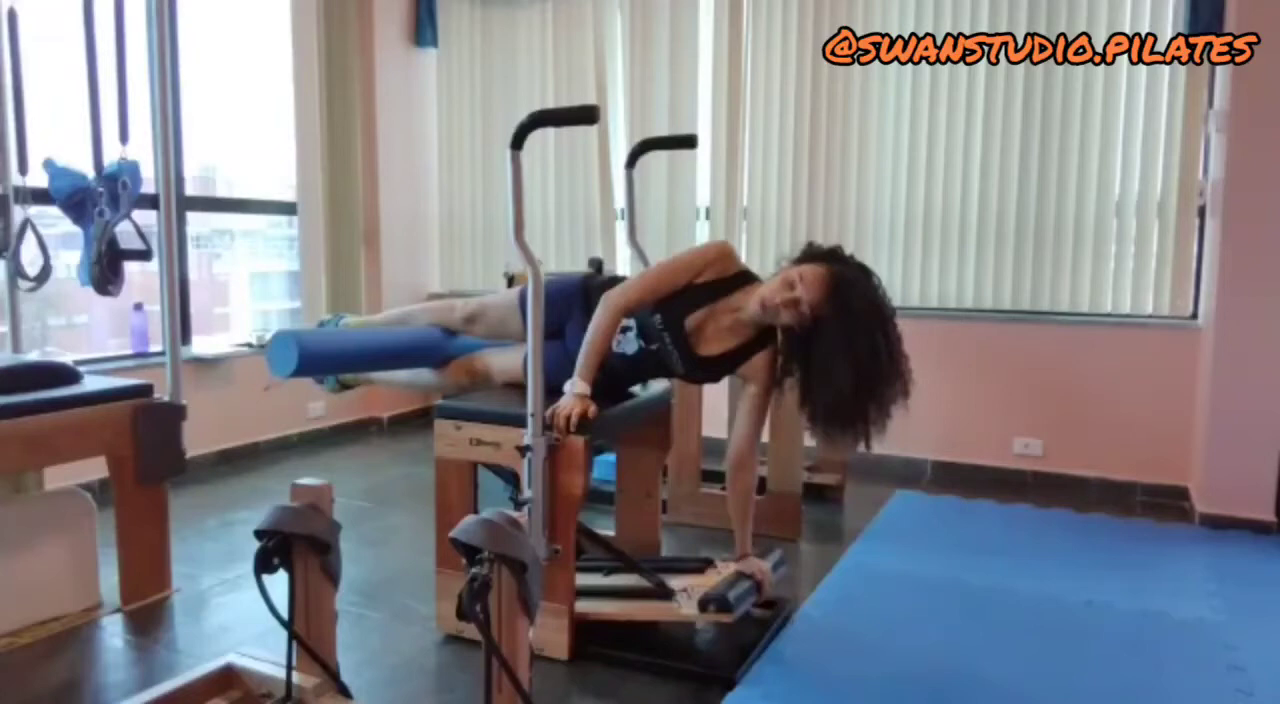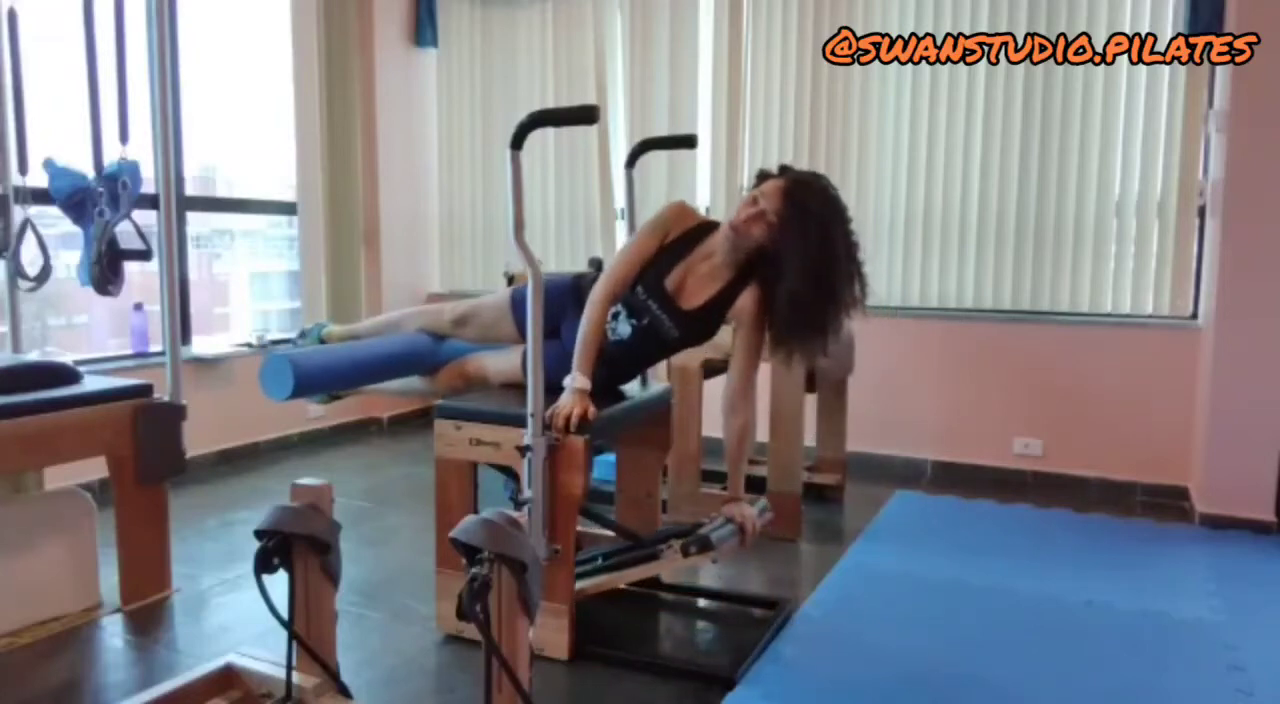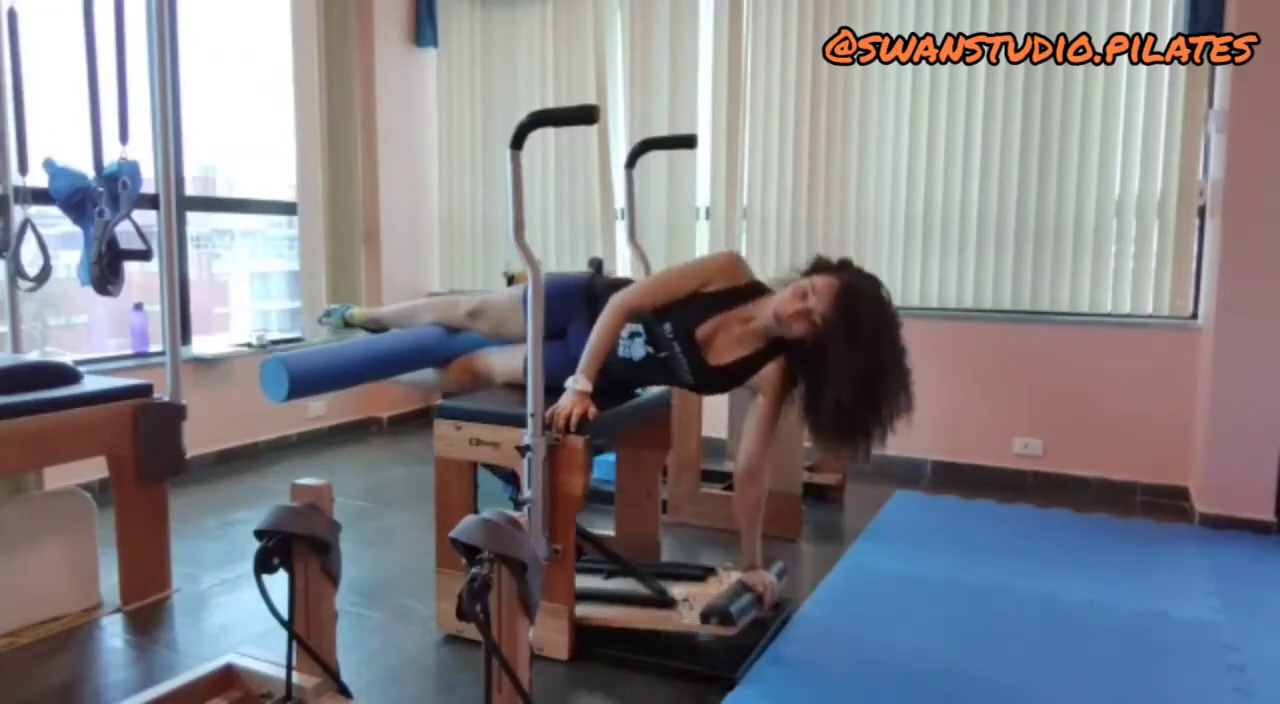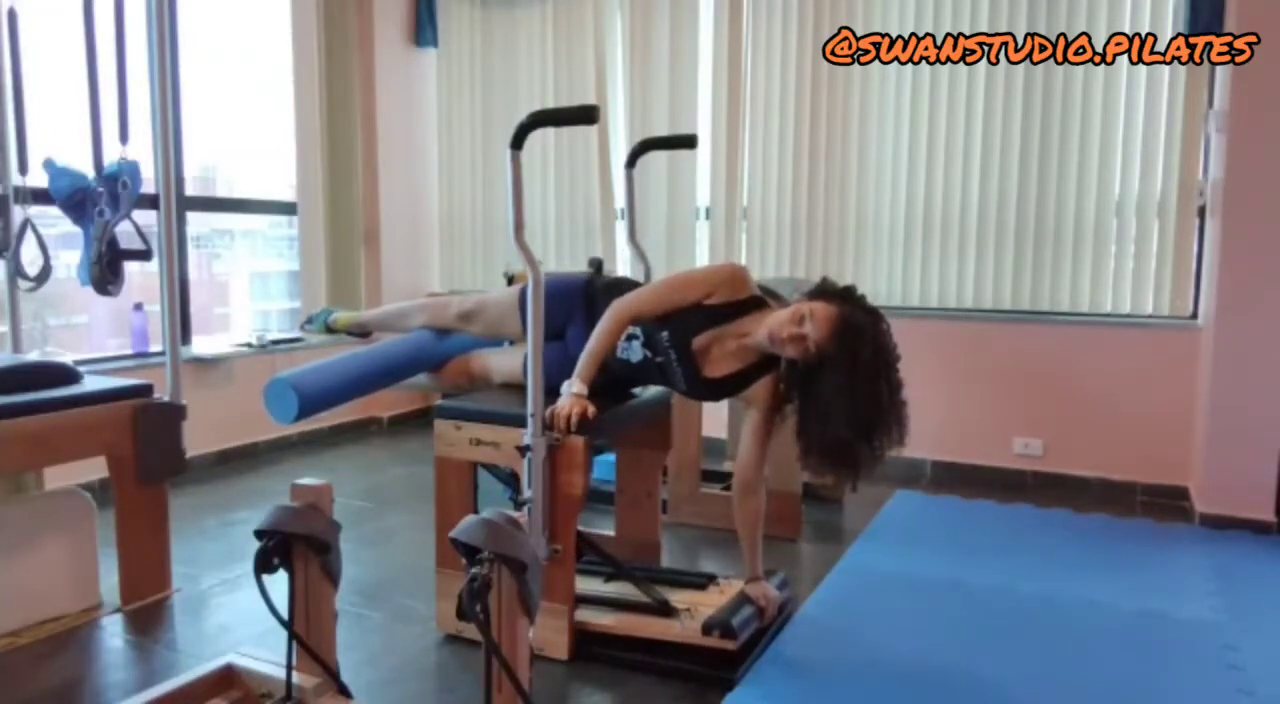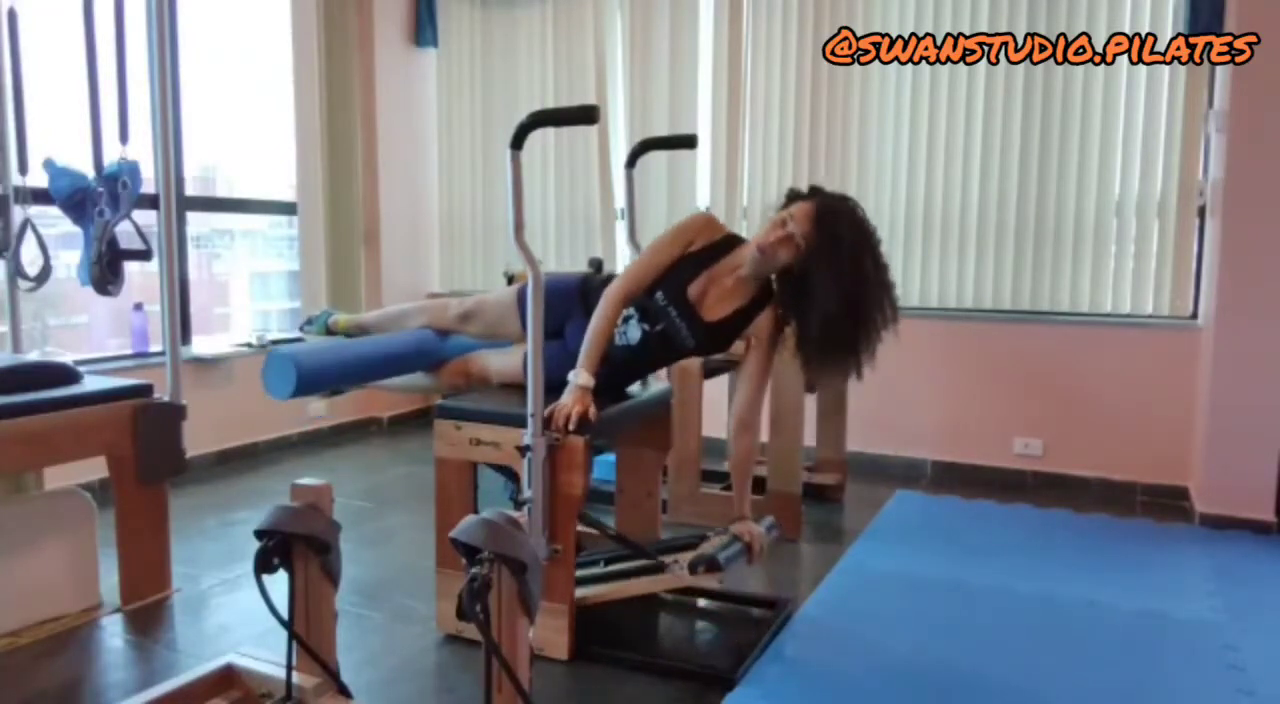
dt=1s
person 1, frame 1
left shoulder: (762, 361)
right shoulder: (718, 262)
left elbow: (742, 456)
right elbow: (615, 300)
left wrist: (744, 551)
right wrist: (574, 389)
left hip: (607, 370)
right hip: (583, 306)
left knee: (467, 372)
right knee: (463, 315)
left ankle: (352, 374)
right ankle: (351, 328)
person 1, frame 2
left shoulder: (747, 299)
right shoulder: (680, 220)
left elbow: (739, 402)
right elbow: (603, 292)
left wrist: (734, 494)
right wrist: (578, 384)
left hip: (602, 362)
right hip: (572, 304)
left knee: (462, 375)
right knee: (451, 318)
right ankle: (336, 335)
person 1, frame 3
left shoulder: (772, 371)
right shoulder: (729, 273)
left elbow: (751, 471)
right elbow: (623, 302)
left wrist: (752, 563)
right wrist: (577, 384)
left hip: (608, 371)
right hip: (589, 307)
left knee: (473, 370)
right knee: (466, 311)
right ankle: (365, 317)
person 1, frame 4
left shoulder: (763, 387)
right shoulder: (731, 284)
left elbow: (748, 483)
right elbow: (623, 308)
left wrist: (755, 575)
right wrist: (576, 387)
left hip: (607, 370)
right hip: (586, 306)
left knee: (466, 372)
right knee: (461, 312)
right ankle: (350, 320)
person 1, frame 5
left shoulder: (764, 320)
right shoulder: (703, 231)
left elbow: (744, 422)
right elbow: (618, 293)
left wrist: (741, 513)
right wrist: (578, 384)
left hip: (605, 368)
right hip: (581, 305)
left knee: (462, 372)
right knee: (457, 314)
right ankle: (343, 323)
